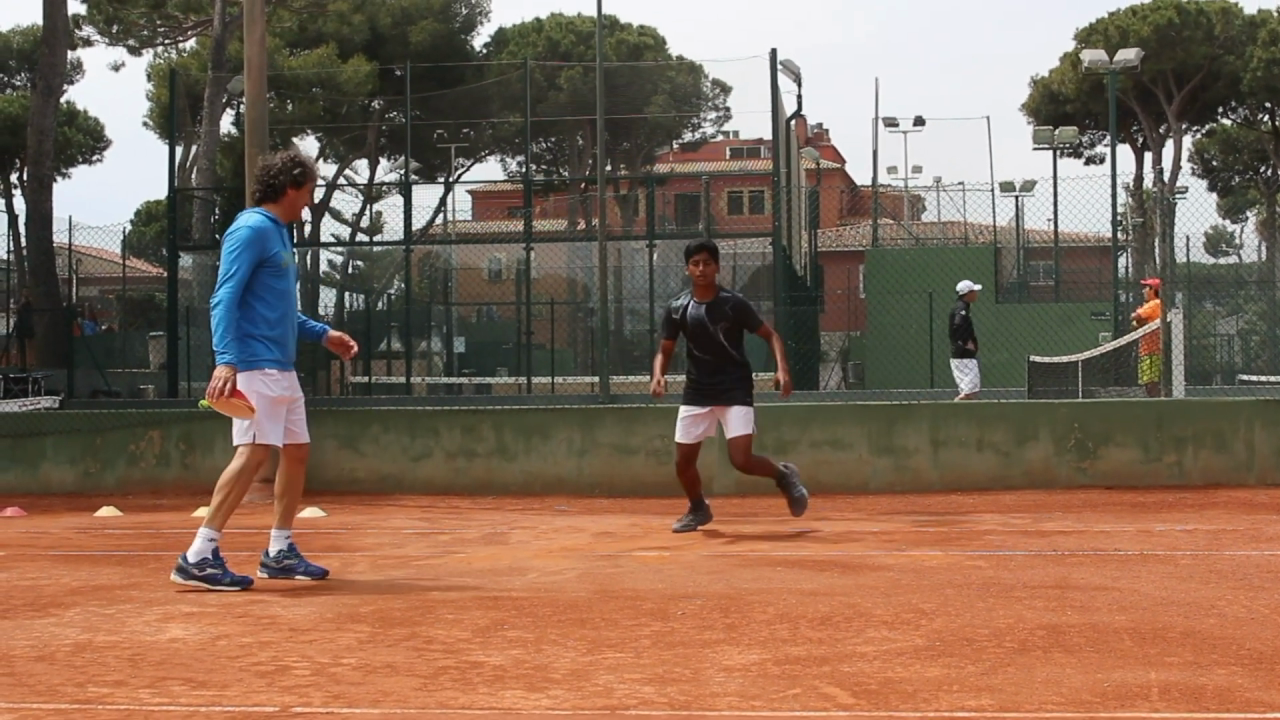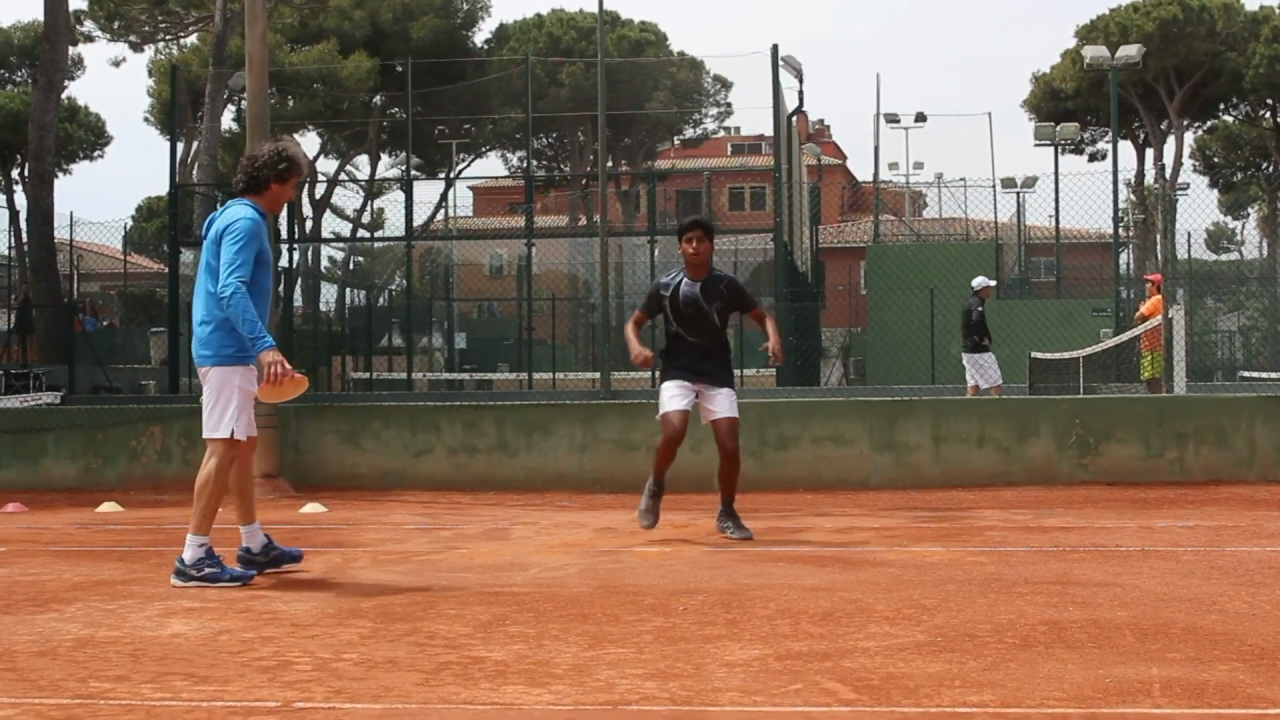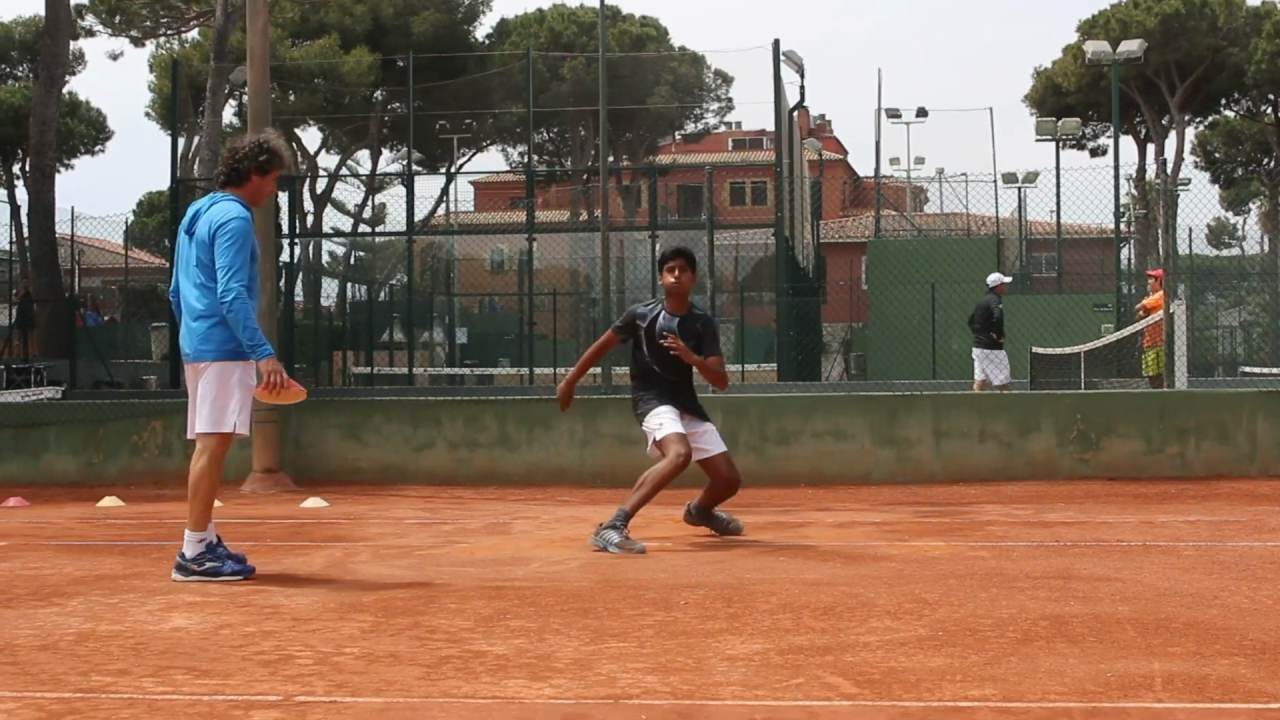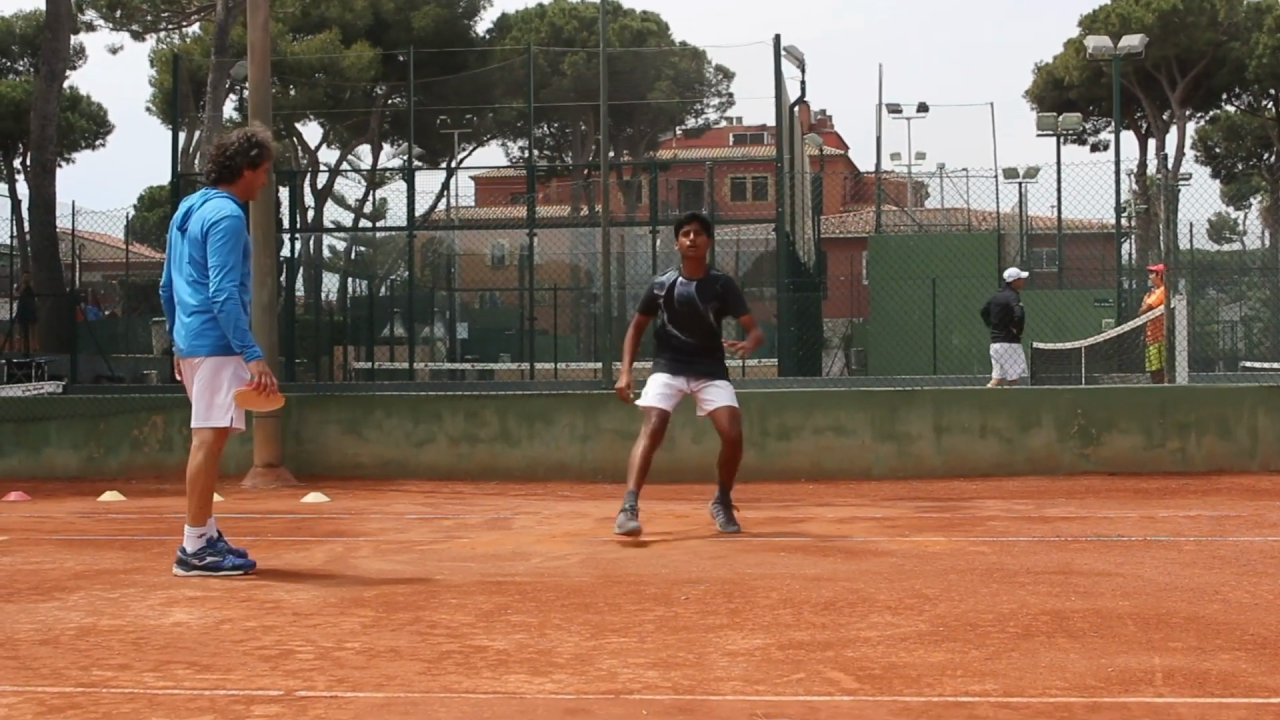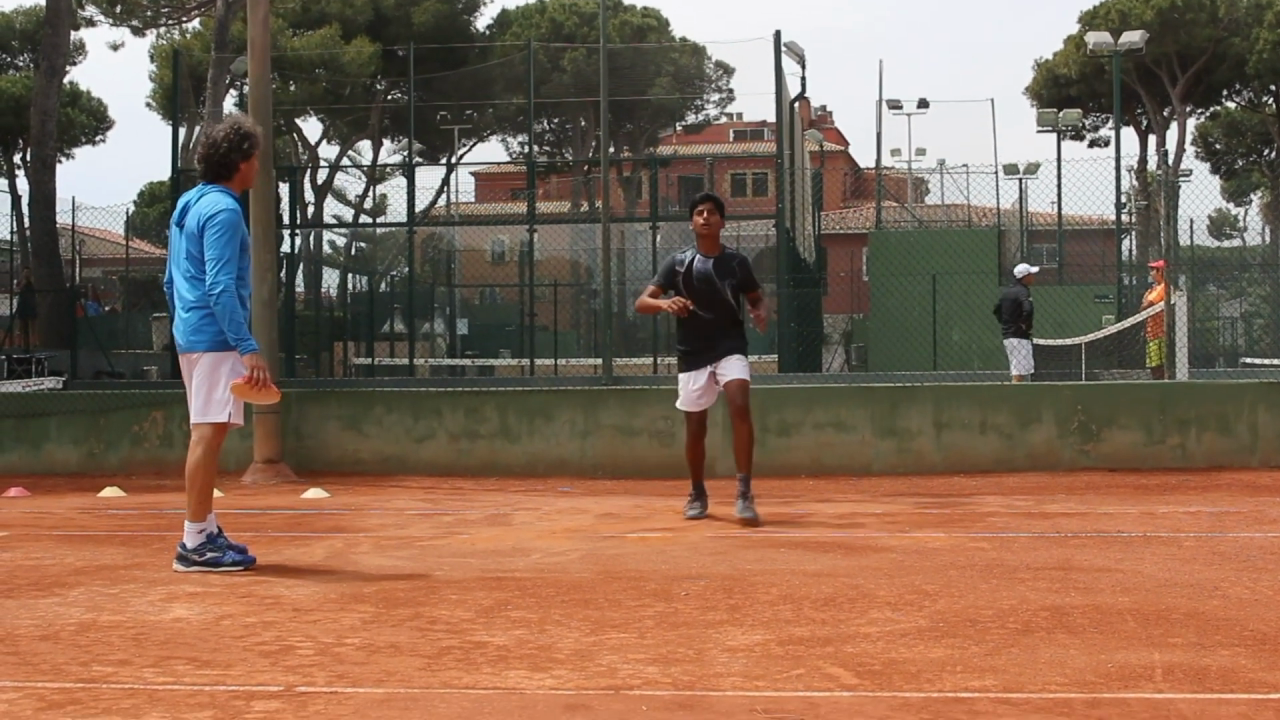
dt=0.3s
person 1, frame 1
left shoulder: (278, 233)
right shoulder: (251, 229)
right elbow: (224, 300)
left wrist: (323, 334)
right wrist: (224, 360)
left hip: (280, 366)
right hip: (255, 365)
left knee: (296, 453)
right knee: (253, 453)
left ankle: (280, 551)
right ankle: (199, 555)
person 1, frame 2
left shoulder: (230, 219)
right shoulder: (244, 222)
right elbow: (231, 292)
right wrist: (265, 345)
left hip: (220, 351)
right hip: (230, 353)
left knee: (242, 447)
right knee: (223, 448)
left ankle: (254, 542)
right ankle: (194, 558)
person 1, frame 3
left shoulder: (199, 212)
right shoulder: (233, 218)
left elbow: (175, 291)
right elbow: (232, 295)
right wrist: (264, 352)
left hip: (198, 345)
right hip: (223, 347)
left knee: (210, 443)
right knee: (213, 443)
left ankle: (205, 541)
right ankle: (193, 553)
person 1, frame 4
left shoulder: (189, 209)
right shoulder: (226, 216)
left elbow: (167, 286)
right elbow: (225, 295)
left wrist: (178, 339)
right wrist: (253, 355)
left hip: (192, 340)
right hip: (217, 343)
left knee: (208, 439)
right knee: (210, 438)
left ankle: (206, 535)
right ankle: (193, 547)
person 1, frame 5
left shoulder: (189, 204)
right shoulder: (222, 210)
left elbow: (172, 282)
right elbow: (221, 288)
right wrist: (248, 347)
left hip: (193, 336)
right hip: (216, 339)
left knee: (207, 435)
right knee: (209, 434)
left ankle: (206, 532)
right ankle: (194, 543)
person 2, frame 1
left shoulder: (735, 304)
right shoulder: (676, 308)
left elbow: (771, 335)
right elbow: (664, 351)
left wrist: (782, 369)
right wrist: (657, 377)
left hip: (735, 389)
right hip: (697, 392)
left knee: (742, 460)
right knee: (684, 464)
left ankle: (783, 475)
right ankle: (699, 508)
person 2, frame 2
left shoulder: (728, 284)
right shoulder: (665, 286)
left elbow: (763, 316)
right elbow: (634, 323)
left wrist: (774, 340)
right wrist: (636, 348)
left hip: (718, 373)
right hip: (678, 372)
left knee: (729, 446)
right knee: (674, 431)
left ankle: (727, 513)
right ankle: (655, 484)
person 2, frame 3
left shoulder: (704, 324)
right shoulder: (640, 314)
left elbow: (721, 381)
right elbow: (604, 345)
left wrist: (692, 358)
right wrist: (570, 379)
left hip: (688, 405)
right hip: (653, 399)
left knee: (729, 480)
right knee: (678, 456)
left ankle: (700, 510)
right ankle: (613, 527)
person 2, frame 4
left shoulder: (722, 284)
right shoulder: (660, 284)
left elbow: (752, 327)
right elbow: (636, 326)
left wrist: (748, 344)
right wrist: (624, 371)
left hip: (710, 369)
right hip: (669, 367)
left knee: (733, 434)
right knee: (652, 428)
left ankle: (723, 502)
right ankle: (629, 508)
person 2, frame 5
left shoulder: (737, 262)
right shoulder: (677, 262)
left elbow: (756, 299)
right elbow: (643, 301)
left wrist: (761, 315)
right wrist: (664, 303)
left hip: (730, 348)
right hip: (692, 353)
left knee: (740, 407)
right knee: (695, 430)
left ankle: (744, 493)
right ankle: (697, 493)
